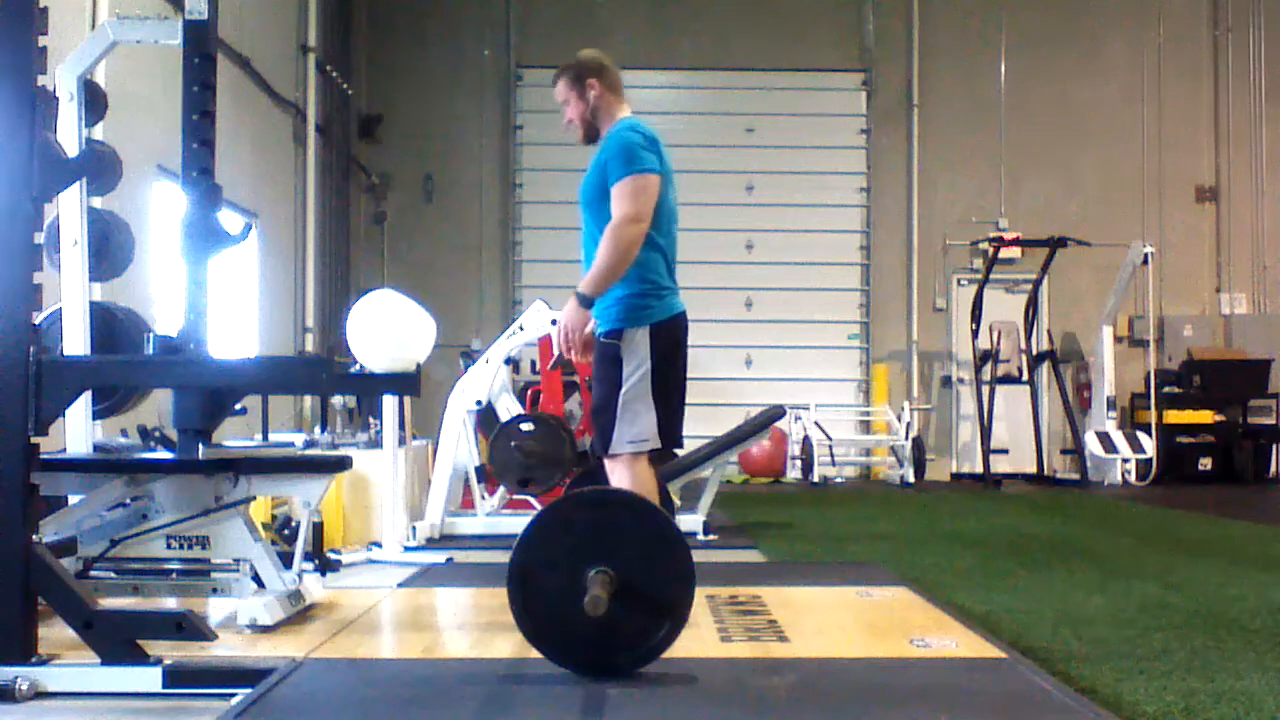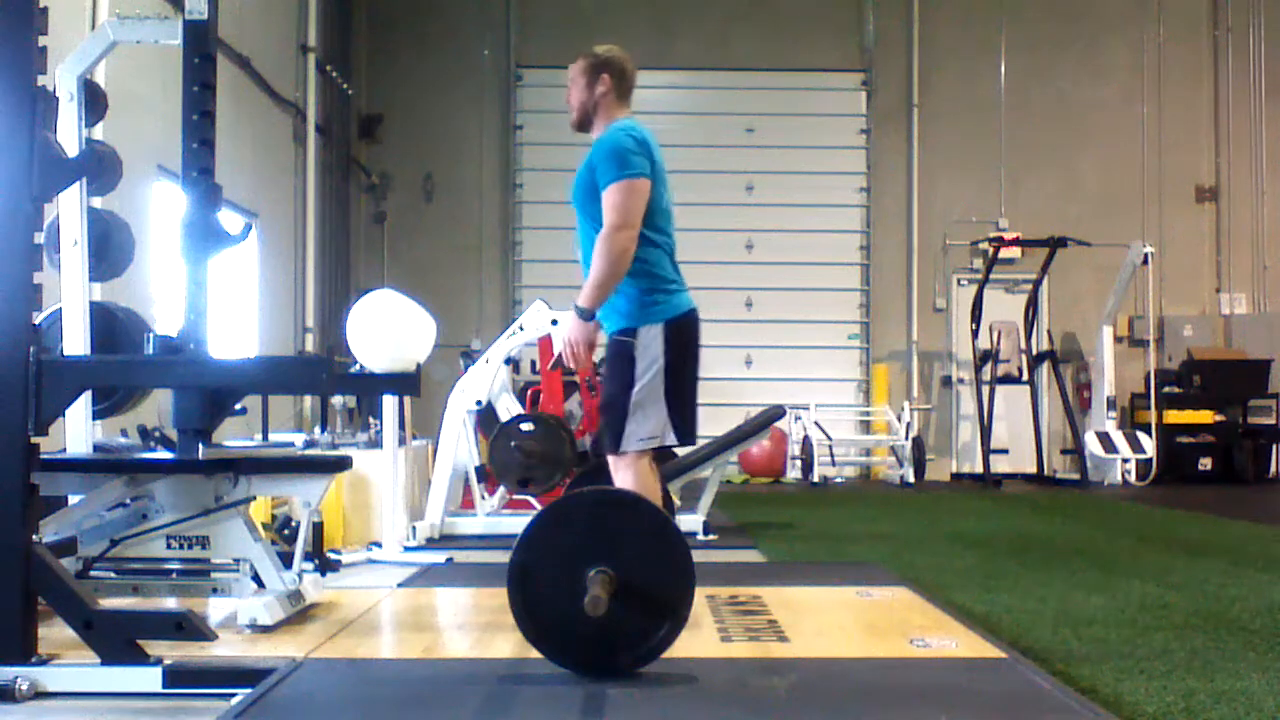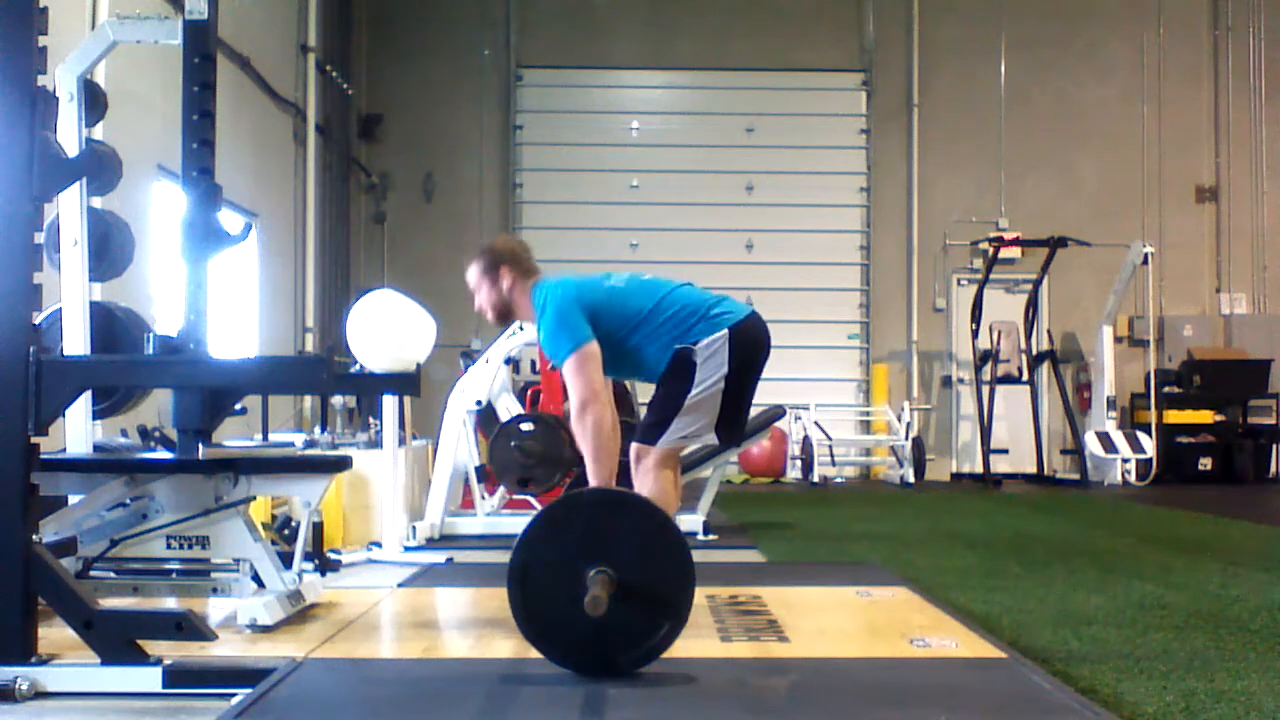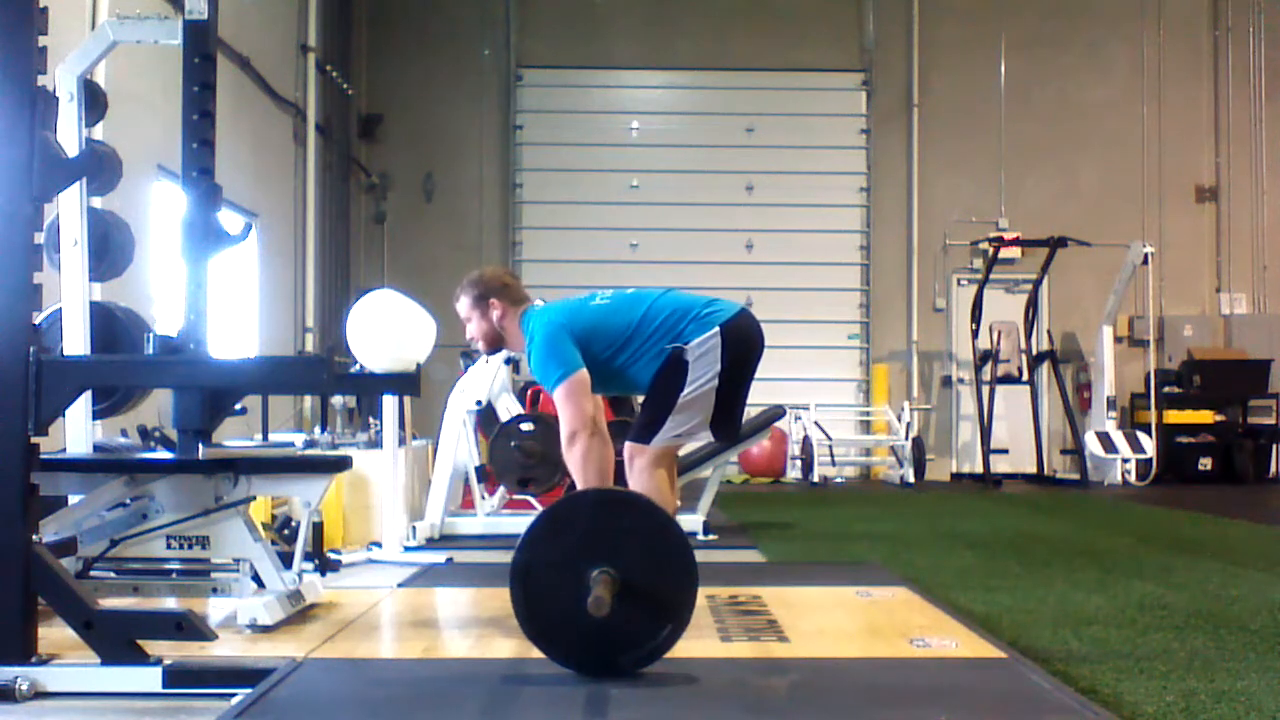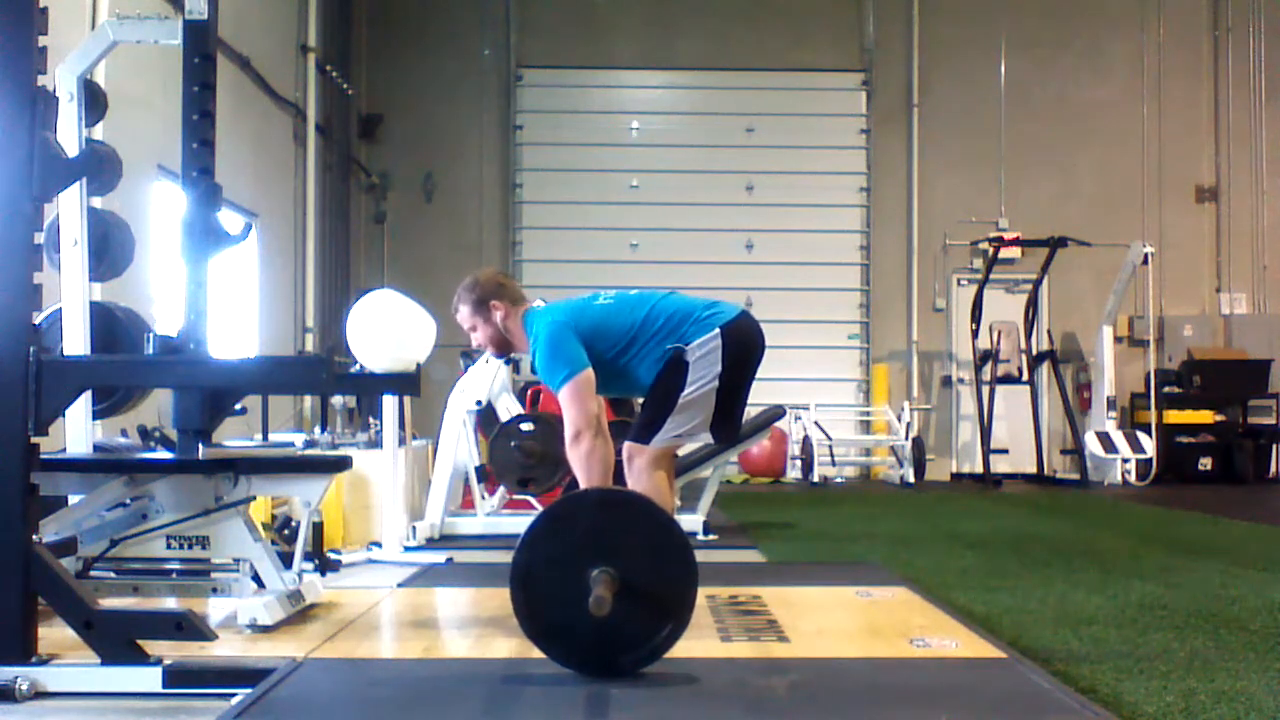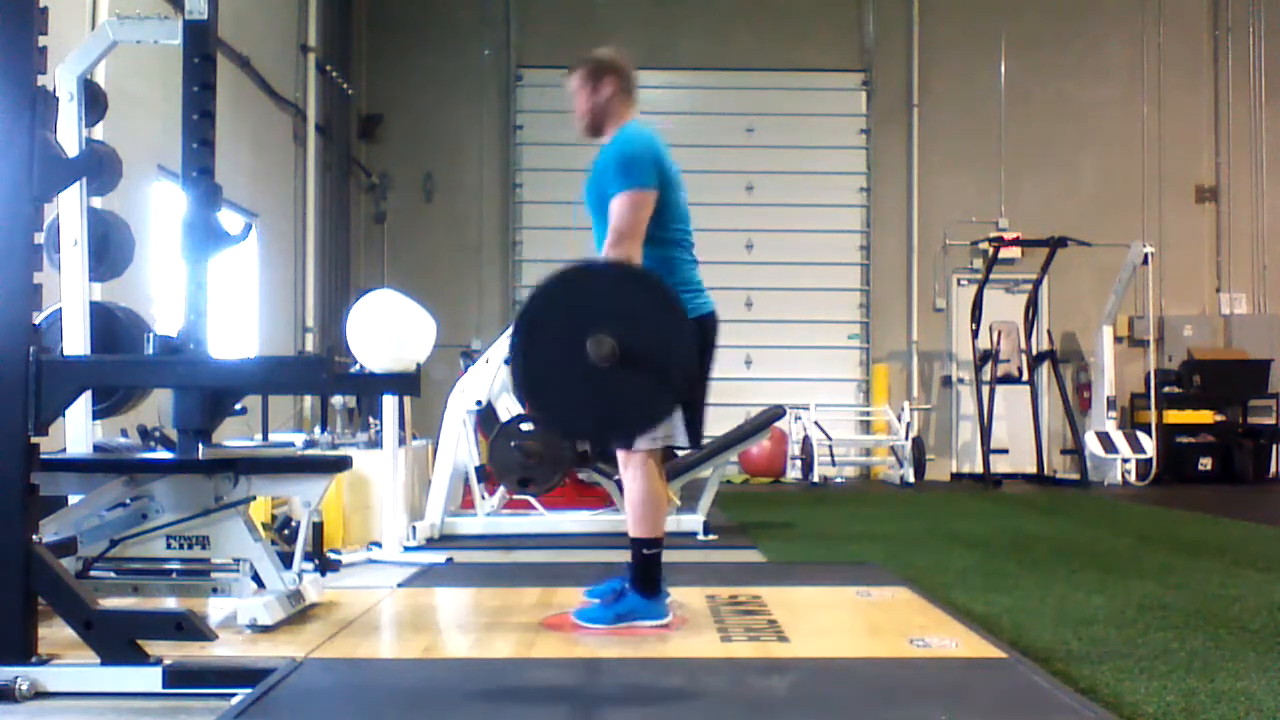
dt=0.7s
person 1, frame 1
left shoulder: (628, 140)
right shoulder: (624, 145)
left elbow: (629, 226)
left wrist: (581, 300)
right wrist: (599, 318)
left hip: (637, 323)
right hip: (636, 319)
left knee: (624, 452)
right knee: (632, 451)
person 1, frame 2
left shoulder: (616, 143)
right shoulder: (620, 144)
left elbow: (619, 234)
left wrist: (583, 312)
right wrist: (595, 315)
left hip: (646, 323)
right hip: (649, 320)
left knee: (629, 451)
right knee: (627, 451)
person 1, frame 3
left shoulder: (556, 308)
right shoulder: (561, 298)
left elbow: (588, 409)
right elbow: (600, 409)
right wrist: (607, 491)
left hip: (722, 339)
right hip: (734, 333)
left knee: (649, 457)
right knee: (656, 454)
person 1, frame 4
left shoulder: (546, 334)
right shoulder: (554, 322)
left elbow: (577, 437)
right elbow: (594, 432)
left hip: (713, 337)
right hip: (727, 330)
left knee: (643, 455)
right knee: (654, 454)
person 1, frame 5
left shoulder: (550, 333)
right shoulder: (553, 323)
left elbow: (582, 435)
right elbow: (595, 430)
left hip: (717, 341)
right hip: (726, 335)
left knee: (641, 455)
right knee: (651, 455)
person 1, frame 6
left shoulder: (628, 148)
right shoulder: (630, 147)
left elbow: (624, 242)
left knee: (639, 452)
right knee: (638, 450)
left ankle: (645, 594)
right ankle: (643, 578)
